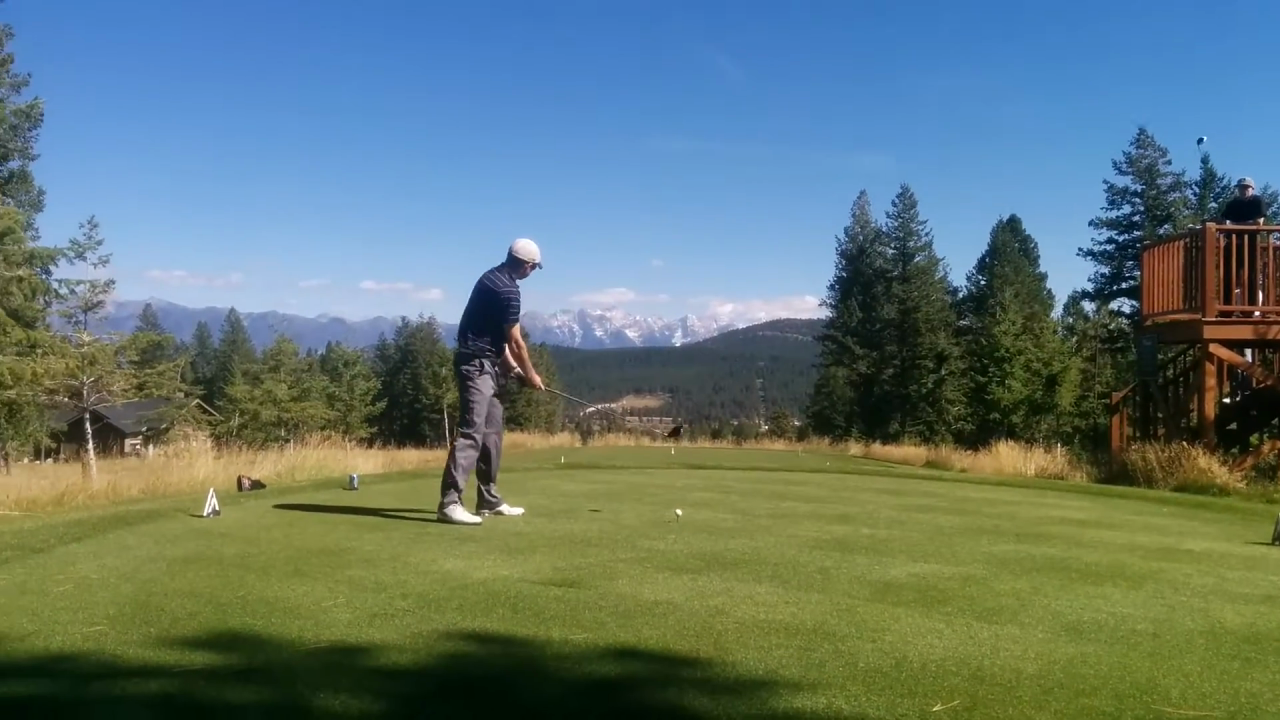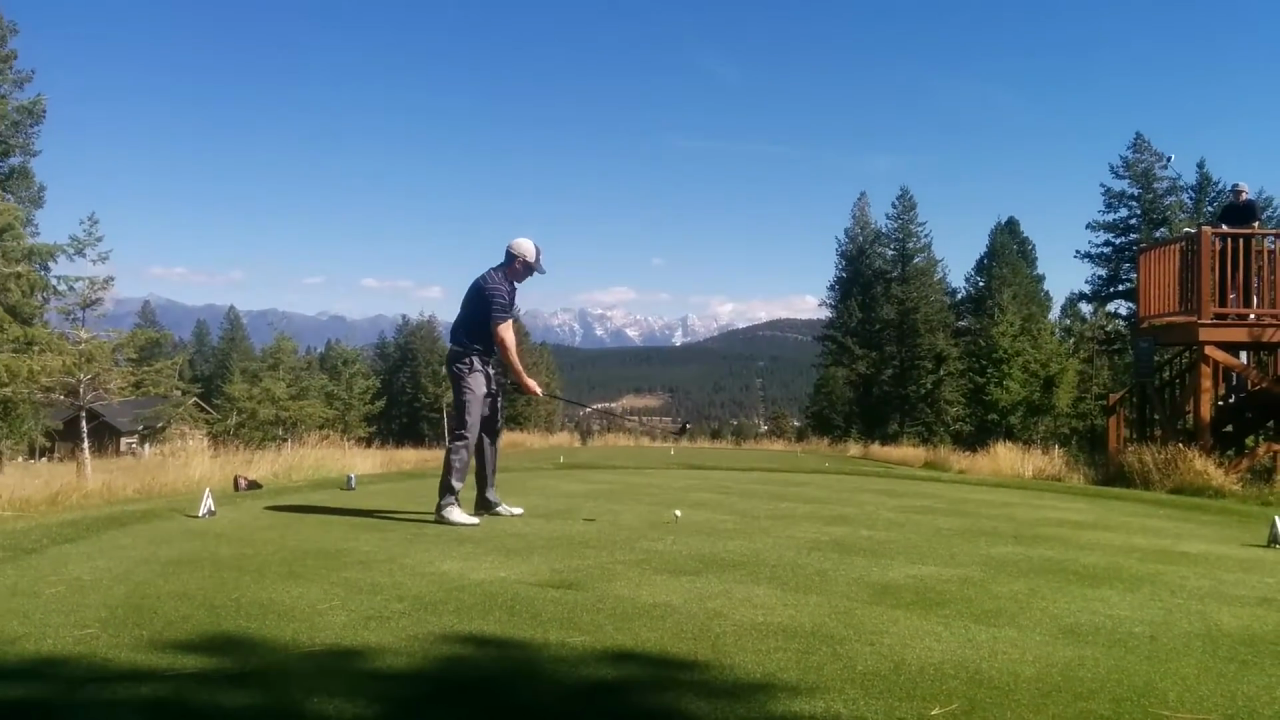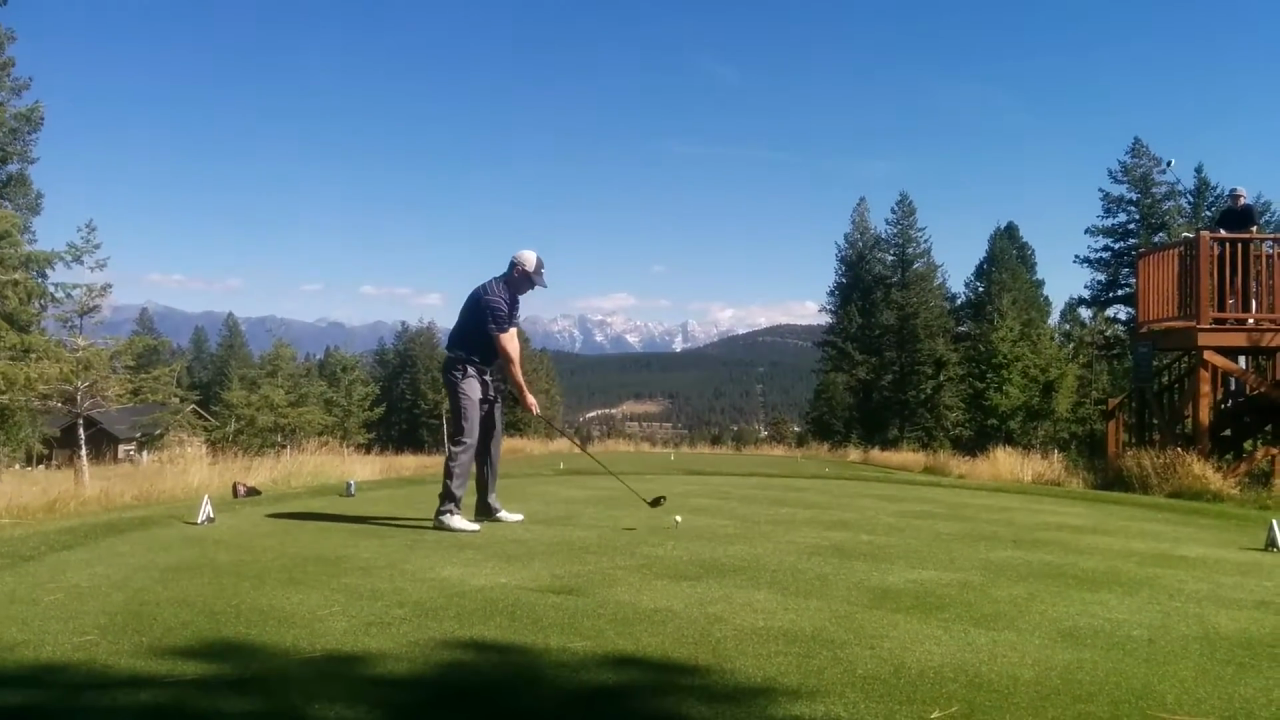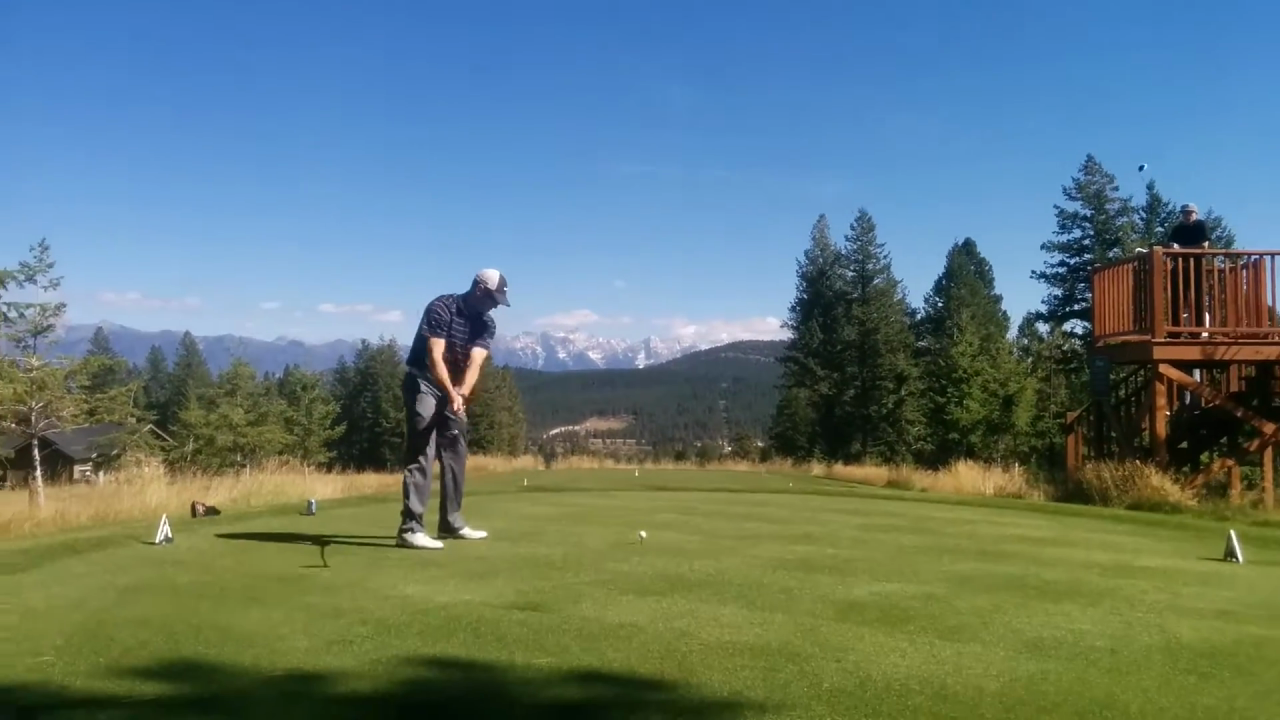
dt=0.3s
person 1, frame 1
left shoulder: (491, 278)
right shoulder: (508, 291)
right elbow: (515, 340)
left wrist: (512, 365)
right wrist: (531, 374)
left hip: (481, 361)
right hip: (477, 364)
left knee: (492, 431)
right knee: (471, 431)
left ankle: (489, 500)
right ankle: (450, 502)
person 1, frame 2
left shoulder: (507, 287)
right shoulder: (493, 287)
left elbow: (508, 332)
right elbow: (502, 340)
left wrist: (516, 375)
right wrist: (523, 378)
left hip: (483, 363)
right hip: (467, 361)
left knee: (490, 430)
right knee: (466, 430)
left ankle: (487, 500)
right ankle: (448, 504)
person 1, frame 3
left shoulder: (511, 298)
right shoulder: (492, 297)
left elbow: (513, 343)
right elbow: (506, 352)
left wrist: (517, 388)
right wrist: (524, 393)
left hip: (483, 370)
right hip: (462, 368)
left knee: (490, 438)
right knee: (466, 436)
left ankle: (487, 506)
right ankle: (447, 511)
person 1, frame 4
left shoulder: (486, 325)
right shoulder: (442, 307)
left elbow: (474, 363)
right elbow: (435, 357)
left wrist: (461, 395)
right wrist: (450, 393)
left hip: (450, 390)
right hip: (422, 385)
left knee: (456, 454)
right knee: (422, 455)
left ankle: (451, 523)
right ankle: (411, 528)
